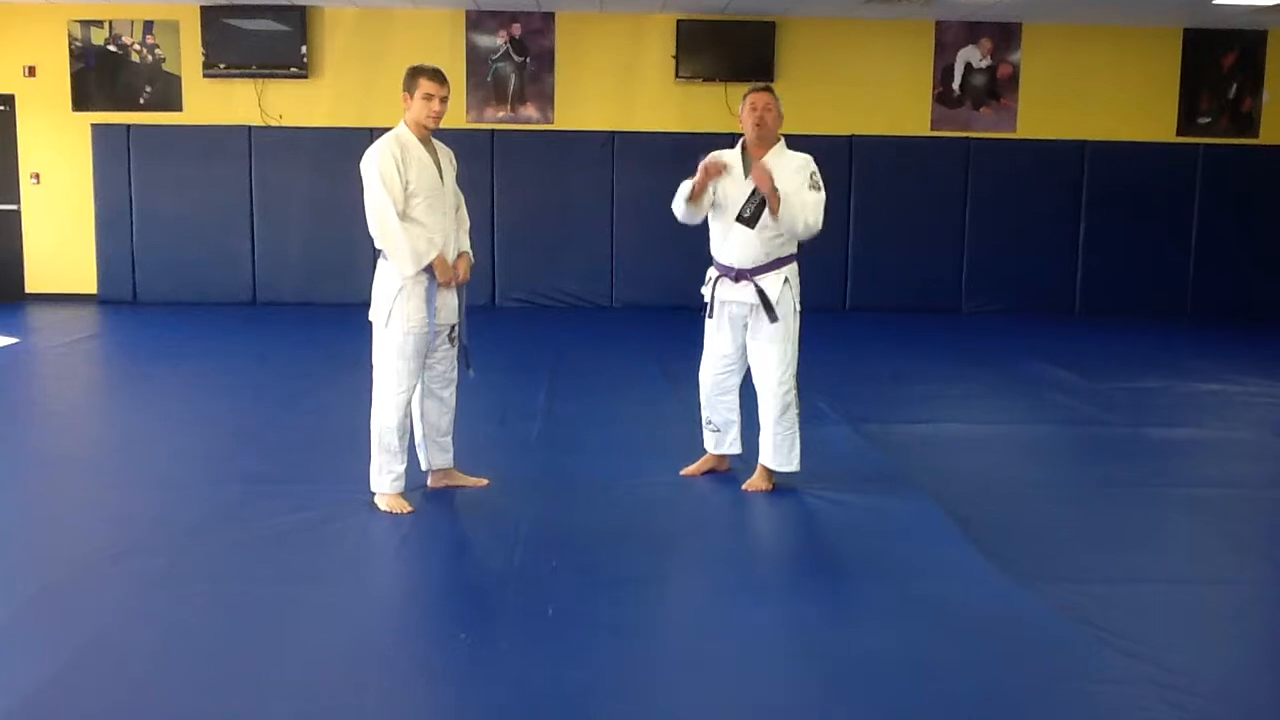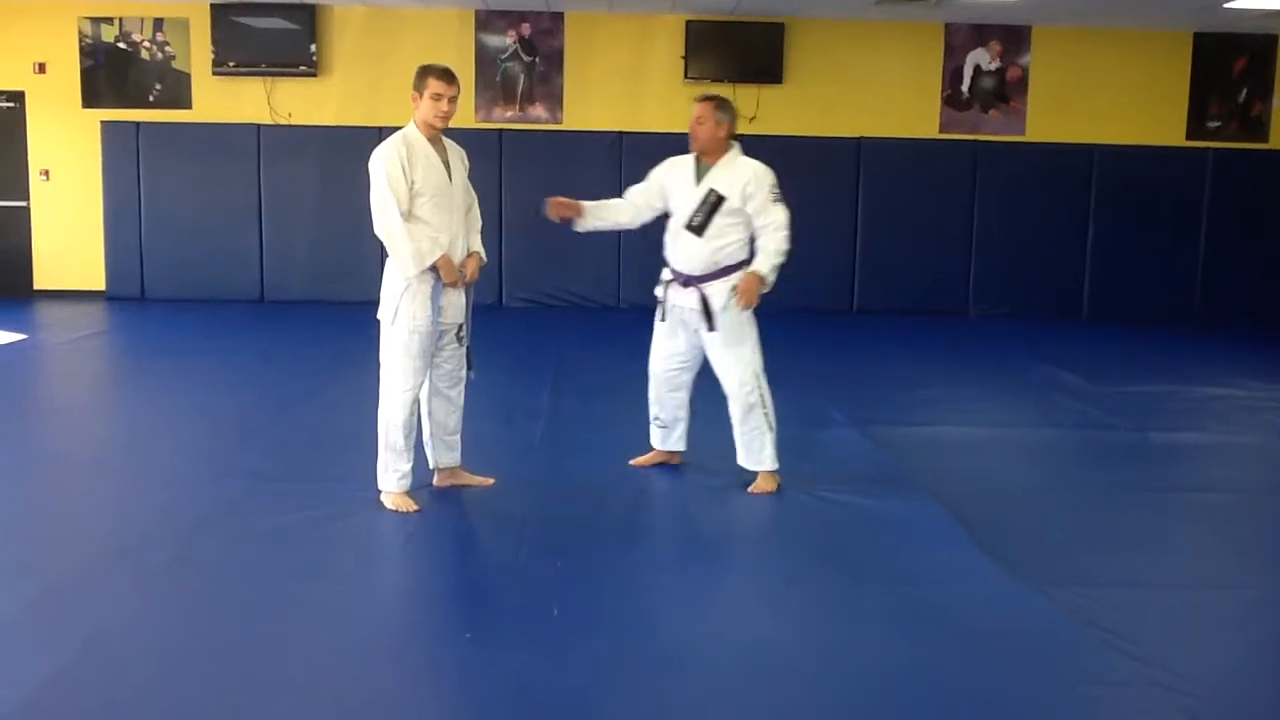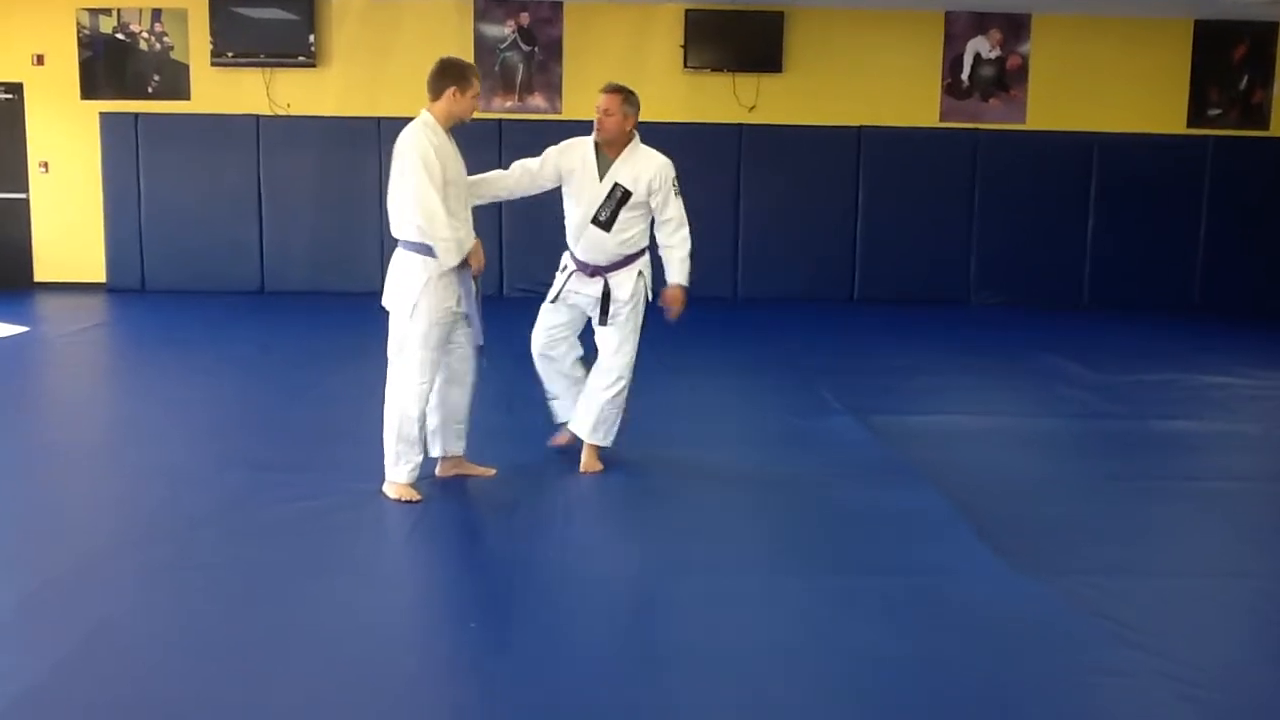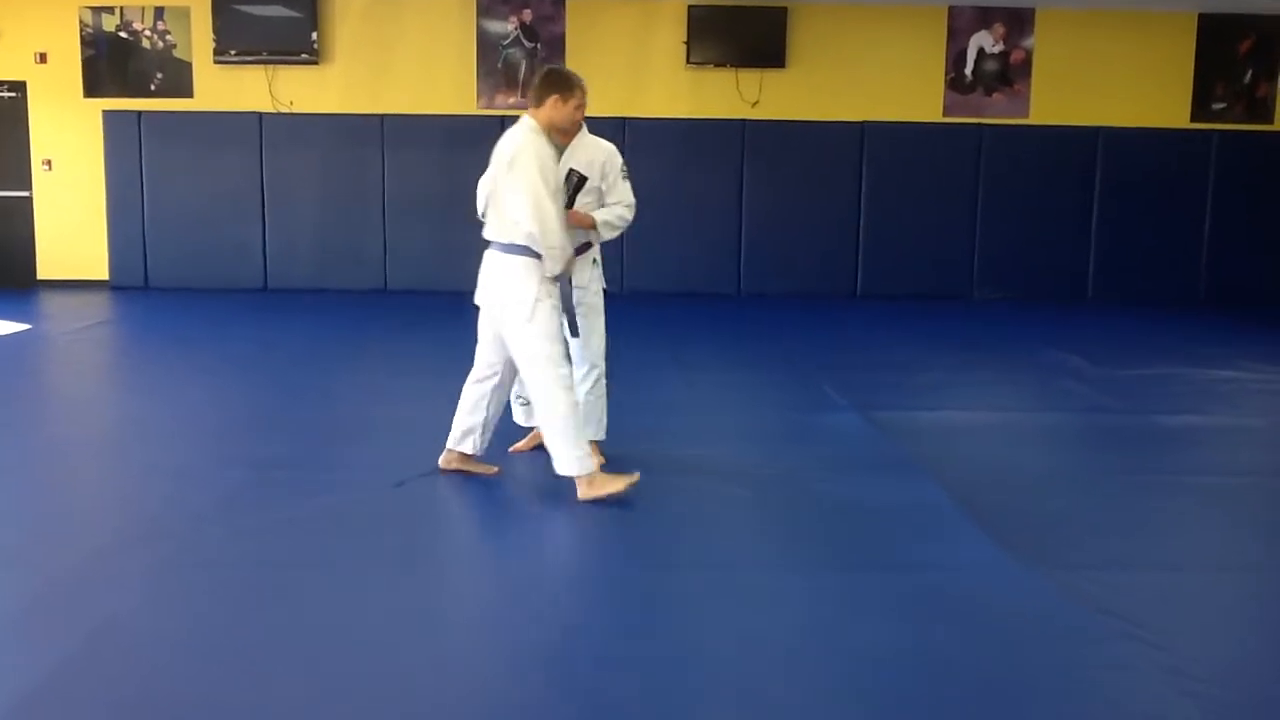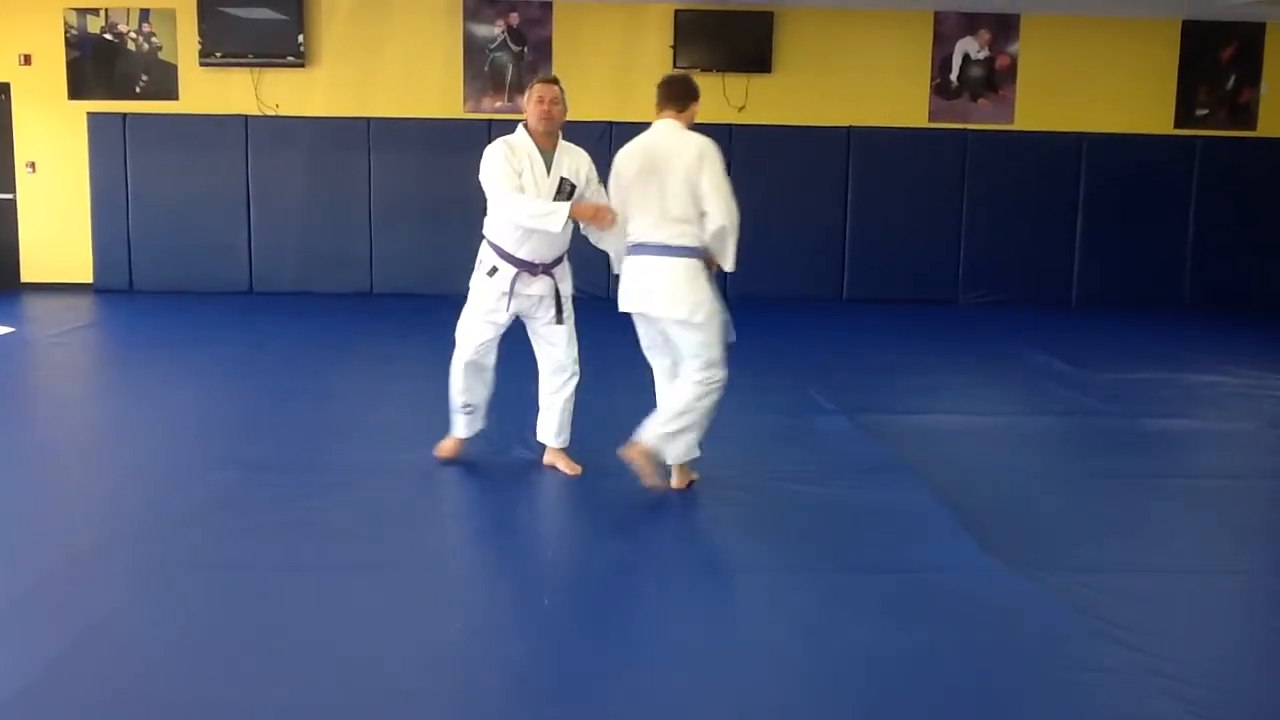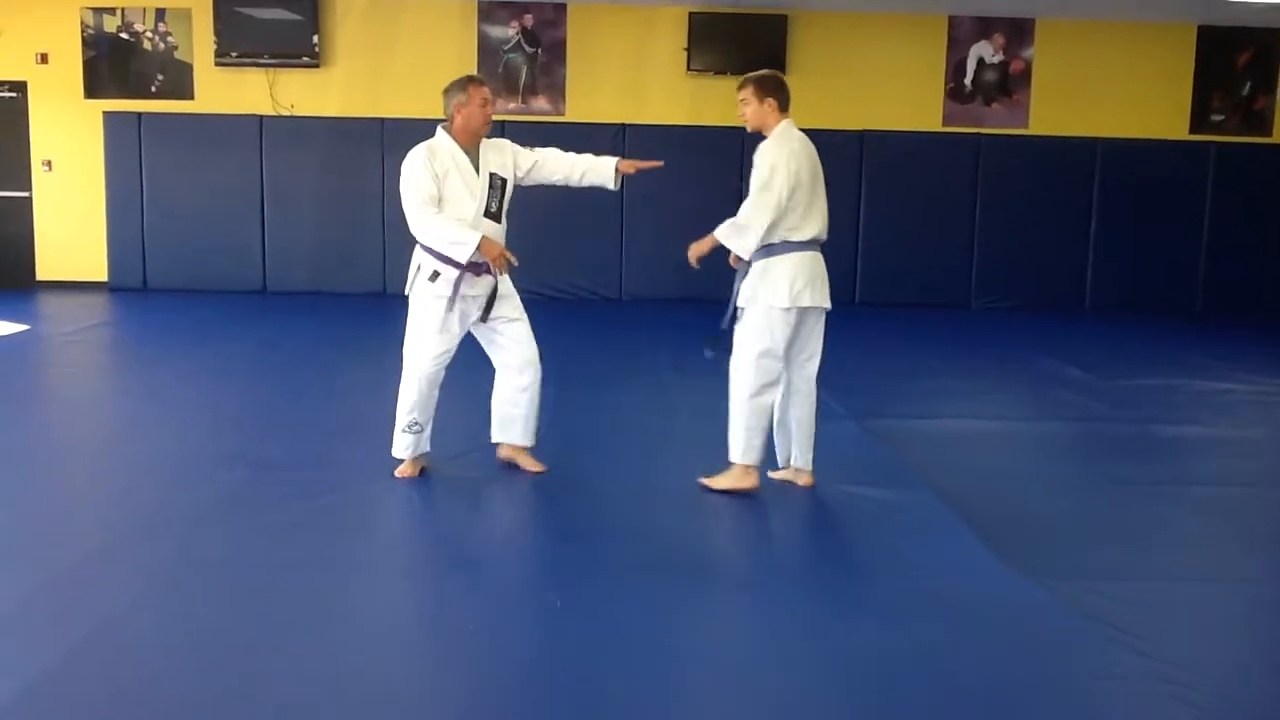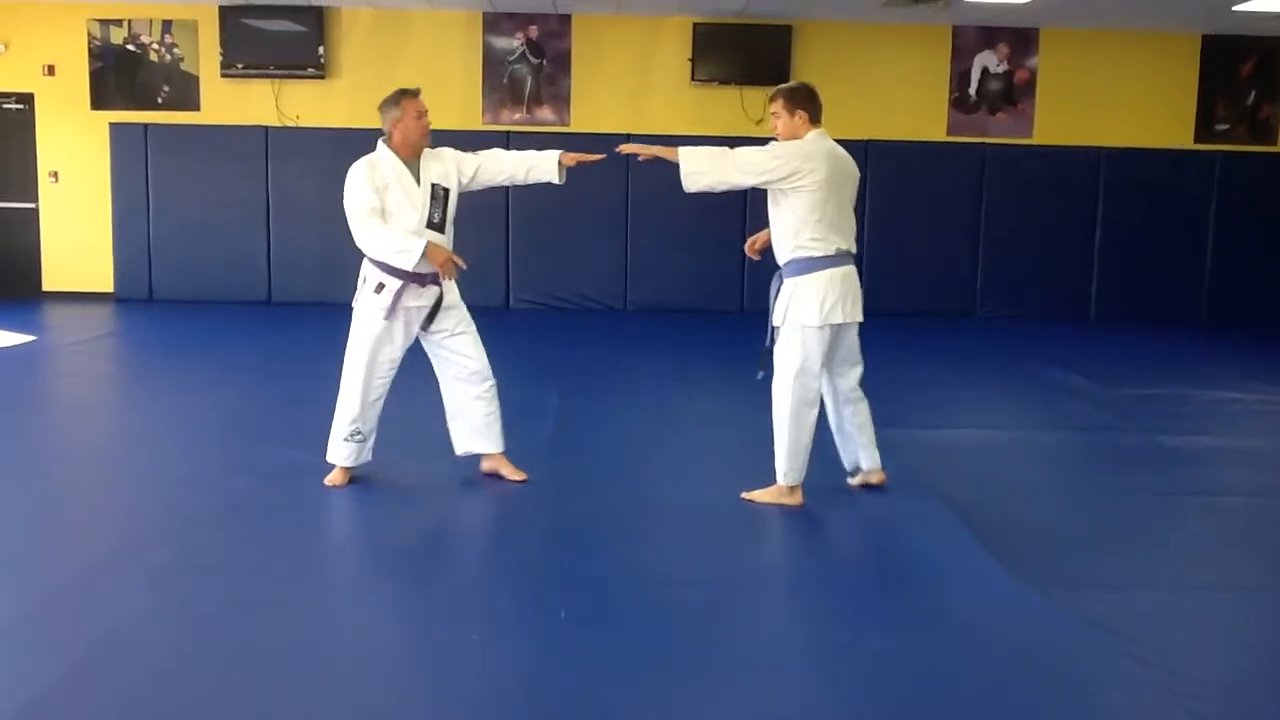
dt=0.7s
person 1, frame 1
left shoulder: (444, 154)
right shoulder: (385, 152)
right elbow: (386, 224)
left wrist: (463, 255)
right wrist: (433, 260)
left hip: (443, 286)
right hip: (404, 284)
left knee: (441, 382)
right knee: (396, 389)
left ankle: (440, 467)
right ankle: (386, 485)
person 1, frame 2
left shoulder: (456, 153)
right shoulder: (393, 152)
left elbow: (469, 211)
right elbow: (389, 222)
left wrist: (474, 254)
right wrist: (437, 261)
left hip: (453, 285)
right hip: (413, 284)
left knee: (449, 381)
right knee: (402, 387)
left ankle: (447, 466)
right ankle: (392, 483)
person 1, frame 3
left shoulder: (441, 138)
right shoulder: (419, 140)
right elbow: (425, 214)
left wrist: (470, 246)
right wrist: (466, 251)
left hip: (449, 272)
right hip: (424, 273)
left knee: (458, 366)
right knee: (413, 377)
left ankle: (450, 455)
right ankle: (398, 474)
person 1, frame 4
left shoulder: (520, 139)
right shoulder: (530, 146)
right elbow: (536, 219)
left wrist: (555, 257)
right wrist: (559, 261)
left hip: (506, 267)
right hip: (522, 272)
left knee: (492, 366)
right knee: (550, 375)
left ankle: (459, 450)
right ankle: (584, 476)
person 1, frame 5
left shoulder: (628, 152)
right shoulder: (700, 148)
left elbow: (619, 220)
right elbow: (722, 215)
right wrist: (719, 258)
left hip: (639, 271)
right hip: (683, 272)
left knee: (670, 371)
right knee: (706, 371)
left ankle: (679, 465)
right ankle: (646, 446)
person 1, frame 6
left shoulder: (778, 147)
right shoulder: (802, 145)
left elbow: (762, 206)
left wrist: (714, 240)
right wrist: (745, 245)
left hip: (778, 271)
right hip: (808, 267)
left knee: (753, 370)
right knee: (799, 374)
left ankle: (744, 467)
right ankle: (800, 466)
person 1, frame 7
left shoulder: (796, 156)
right shoulder: (841, 160)
left elbow: (730, 163)
left wrist: (658, 150)
right wrist: (776, 232)
left hip: (811, 286)
right hip: (841, 279)
left knee: (794, 385)
right knee: (843, 380)
left ankle: (788, 484)
right ankle: (869, 466)
person 2, frame 1
left shoulder: (799, 165)
right shoulder: (719, 162)
left elbow: (807, 222)
right elbow: (685, 210)
left wrist: (772, 196)
right wrist: (699, 184)
left hip: (773, 287)
right hip: (724, 286)
left knee: (775, 380)
right knee: (715, 375)
left ankle: (768, 465)
right ankle: (719, 452)
person 2, frame 2
left shoulder: (752, 174)
right shoulder: (673, 169)
left elbow: (774, 231)
right elbow: (632, 209)
left wrist: (759, 274)
right wrist: (579, 210)
left hip: (723, 294)
right hip: (677, 290)
left knee: (743, 380)
right knee: (666, 372)
left ankle: (764, 466)
right ankle: (668, 447)
person 2, frame 3
left shoulder: (656, 167)
right shoulder: (571, 152)
left elbow: (672, 225)
right elbow: (519, 178)
left wrist: (676, 279)
right wrist: (460, 188)
left hip: (622, 280)
right hip: (575, 273)
left knee: (615, 364)
right knee: (547, 344)
left ankle: (593, 441)
right ankle: (579, 414)
person 2, frame 4
left shoulder: (603, 153)
left elbow: (623, 208)
right elbow: (487, 196)
left wrist: (590, 221)
left hip: (579, 270)
left knee: (587, 354)
left ankle: (588, 440)
right ankle: (540, 427)
person 2, frame 5
left shoulder: (578, 160)
right shoulder: (502, 151)
left elbow: (600, 219)
right elbow: (509, 206)
right wrist: (573, 211)
left hip: (550, 278)
right hip: (500, 272)
left knee: (562, 363)
right knee: (472, 350)
left ankle: (555, 448)
right ankle: (462, 430)
person 2, frame 6
left shoulder: (503, 153)
right shoulder: (424, 157)
left elbow: (556, 166)
right elbow: (423, 220)
left wrist: (615, 167)
right wrist: (478, 242)
left hip: (489, 280)
right hip: (440, 278)
left knee: (521, 359)
right knee: (423, 368)
left ankle: (512, 443)
right ankle: (412, 453)
person 2, frame 7
left shoulder: (446, 162)
right shoulder: (366, 171)
left elbow: (500, 165)
right elbow: (368, 232)
left wrist: (557, 159)
right wrist: (425, 250)
left hip: (437, 292)
right hip: (386, 290)
left knee: (472, 371)
right knee: (364, 379)
left ankle: (491, 455)
right ankle: (345, 461)
